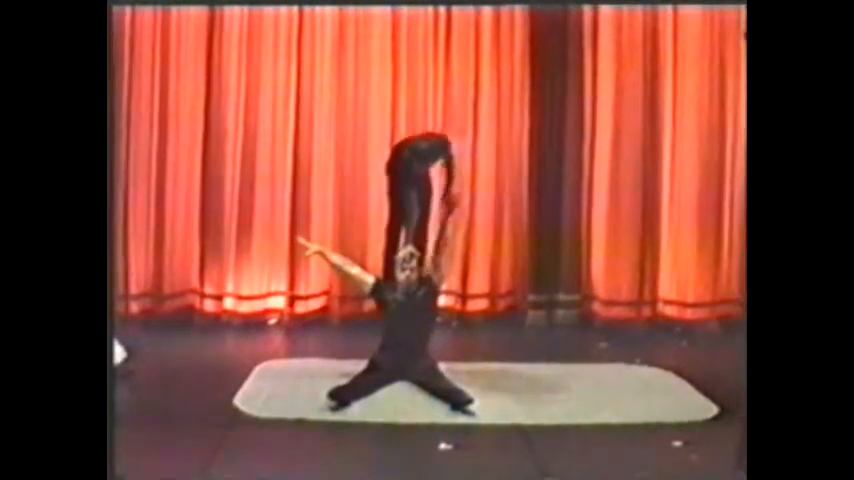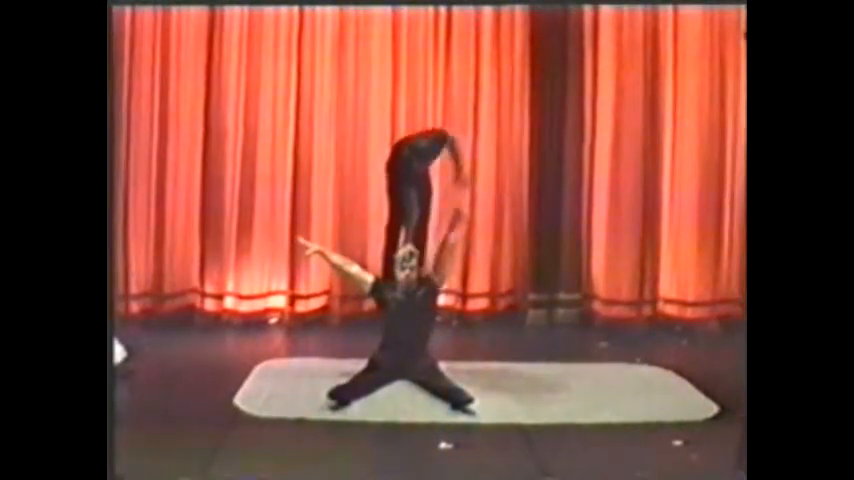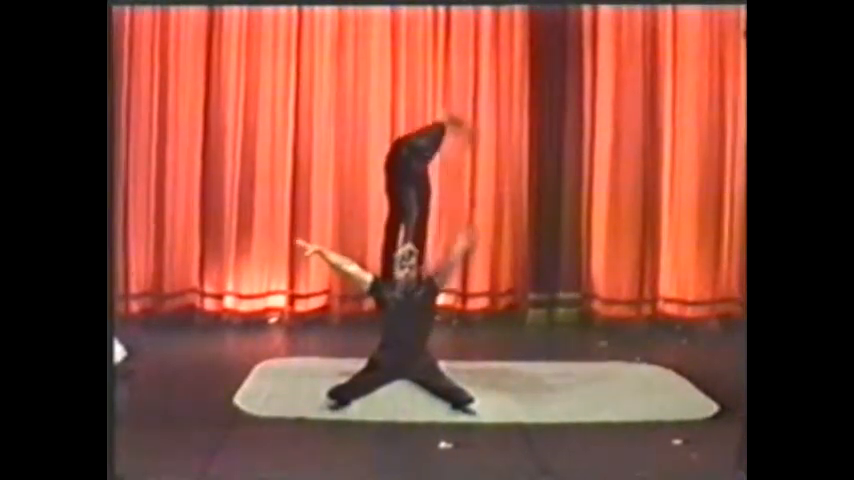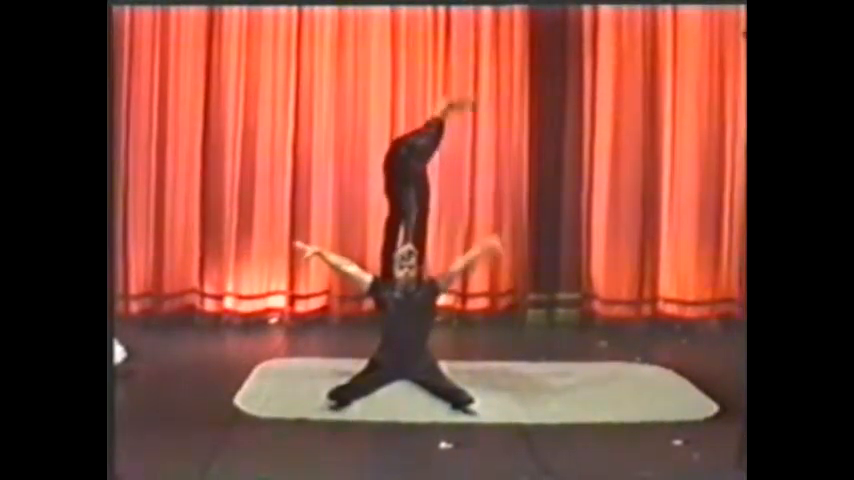
dt=0.1s
person 1, frame 1
left shoulder: (428, 290)
right shoulder: (386, 292)
left elbow: (441, 254)
right elbow: (351, 269)
left wrist: (446, 217)
right wrist: (321, 250)
left hip: (420, 363)
right hip: (387, 362)
left knee: (454, 396)
right knee: (350, 392)
left ankle: (460, 405)
right ankle: (340, 400)
person 1, frame 2
left shoulder: (428, 290)
right shoulder: (385, 290)
left elbow: (444, 256)
right elbow: (351, 268)
left wrist: (454, 226)
right wrist: (321, 250)
left hip: (420, 363)
right hip: (387, 361)
left knee: (457, 396)
right knee: (350, 391)
left ankle: (461, 405)
right ankle: (340, 400)
person 1, frame 3
left shoulder: (427, 289)
right shoulder: (384, 290)
left elbow: (450, 264)
right elbow: (351, 268)
left wrist: (463, 245)
right wrist: (320, 250)
left hip: (419, 361)
right hip: (387, 360)
left knee: (458, 398)
right knee: (346, 393)
left ankle: (462, 403)
right ankle: (338, 400)
person 1, frame 4
left shoulder: (428, 291)
right shoulder: (383, 290)
left elbow: (456, 270)
right elbow: (350, 268)
left wrist: (482, 250)
right wrist: (320, 252)
left hip: (420, 362)
right hip: (386, 362)
left knee: (459, 398)
right knee: (349, 392)
left ankle: (462, 405)
right ankle: (340, 401)
person 2, frame 1
left shoulder: (440, 144)
right shoulder: (402, 160)
left elbow: (449, 158)
right elbow: (408, 210)
left wrist: (448, 190)
left hip: (419, 175)
right hip: (401, 176)
left knee: (421, 219)
right knee: (398, 217)
right ankle: (389, 278)
person 2, frame 2
left shoulder: (437, 140)
right shoulder: (400, 161)
left elbow: (451, 141)
right elbow: (408, 211)
left wrist: (459, 170)
left hip: (416, 173)
right hip: (403, 175)
left knee: (422, 217)
right knee: (398, 217)
right ankle: (389, 276)
person 2, frame 3
left shoulder: (434, 134)
right shoulder: (400, 160)
left elbow: (449, 120)
right elbow: (407, 210)
left wrist: (462, 128)
left hip: (417, 174)
right hip: (401, 174)
left knee: (420, 217)
right knee: (398, 215)
right ankle: (388, 276)
person 2, frame 4
left shoulder: (429, 137)
right shoulder: (399, 157)
left elbow: (445, 112)
left wrist: (456, 105)
left hip: (412, 172)
right hip: (400, 176)
left knee: (421, 216)
right knee: (398, 216)
right ankle: (388, 275)
